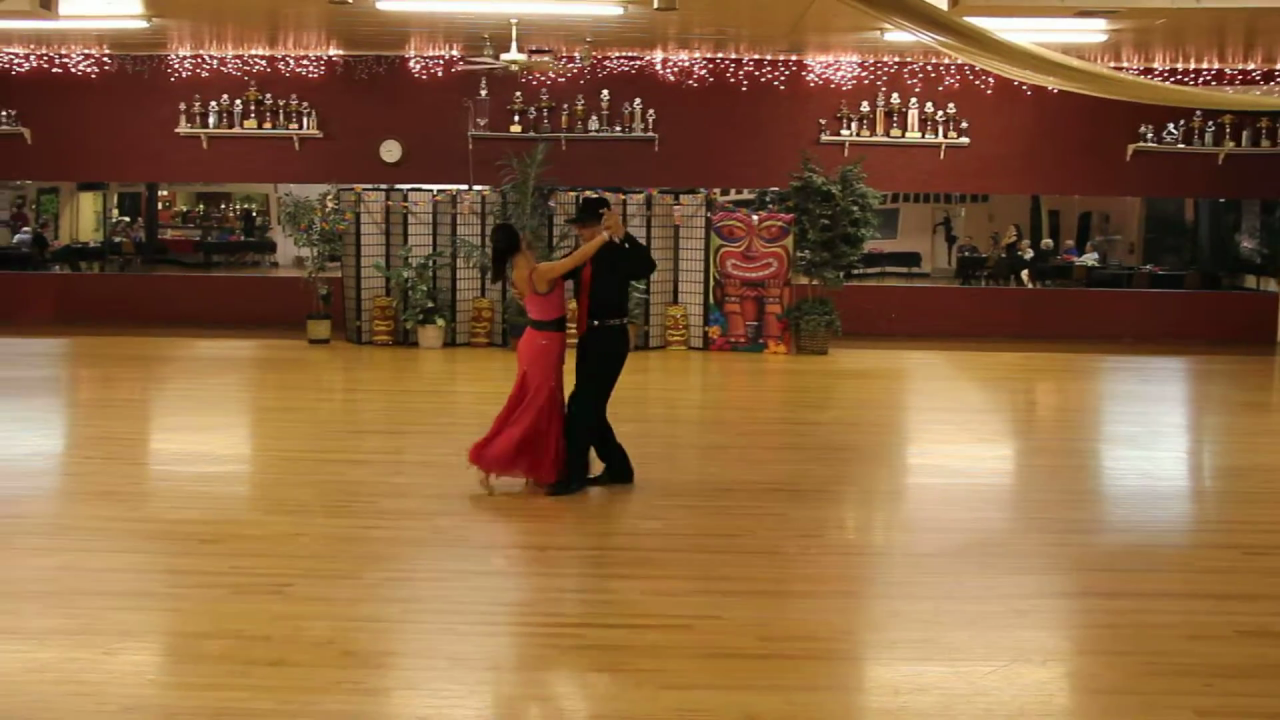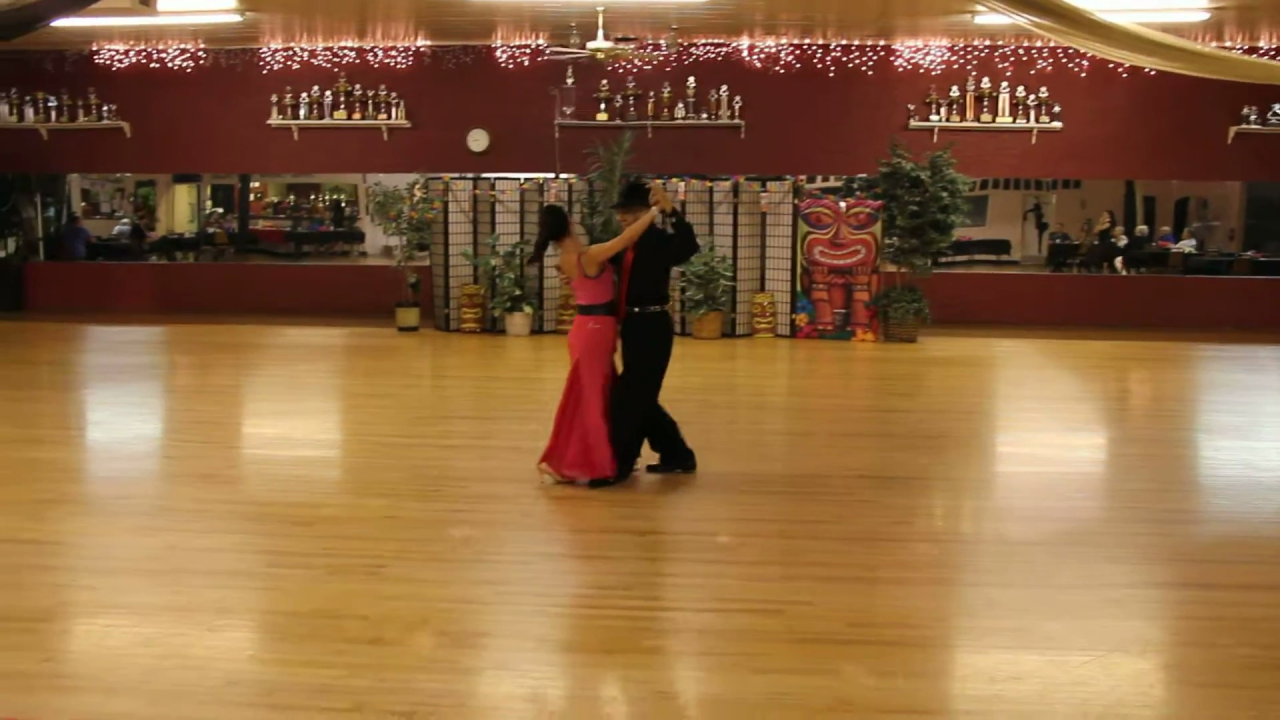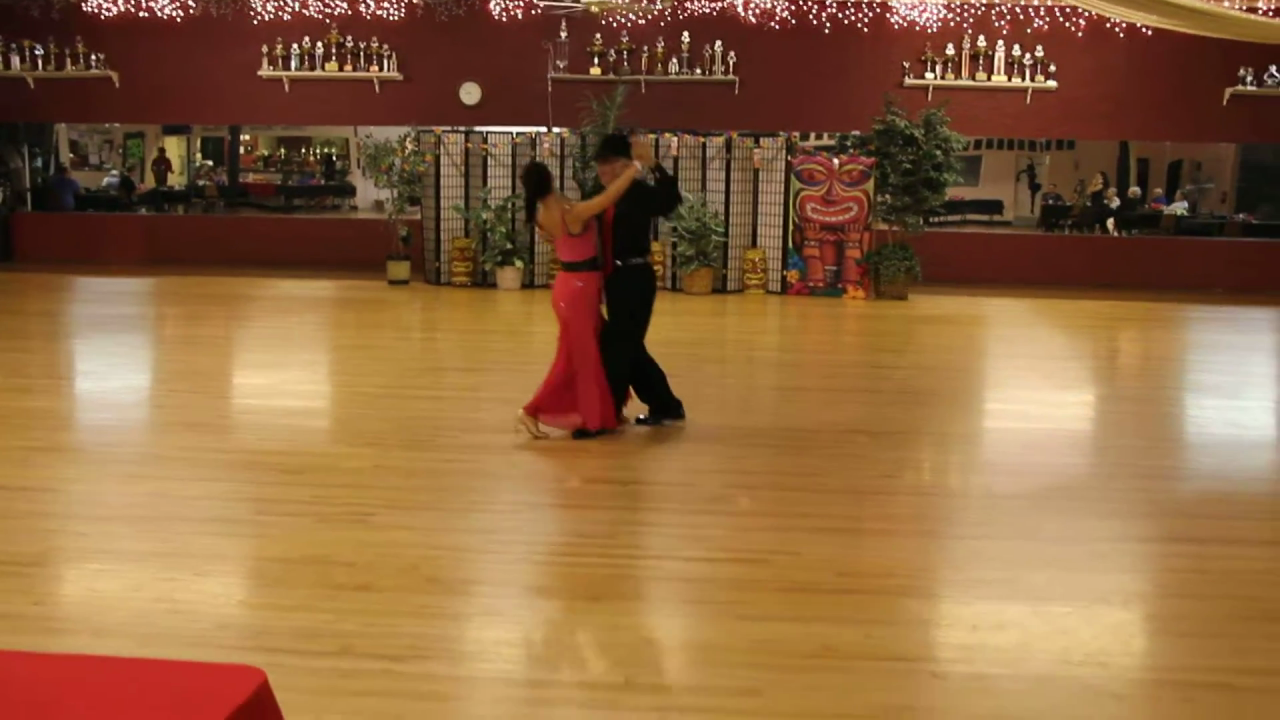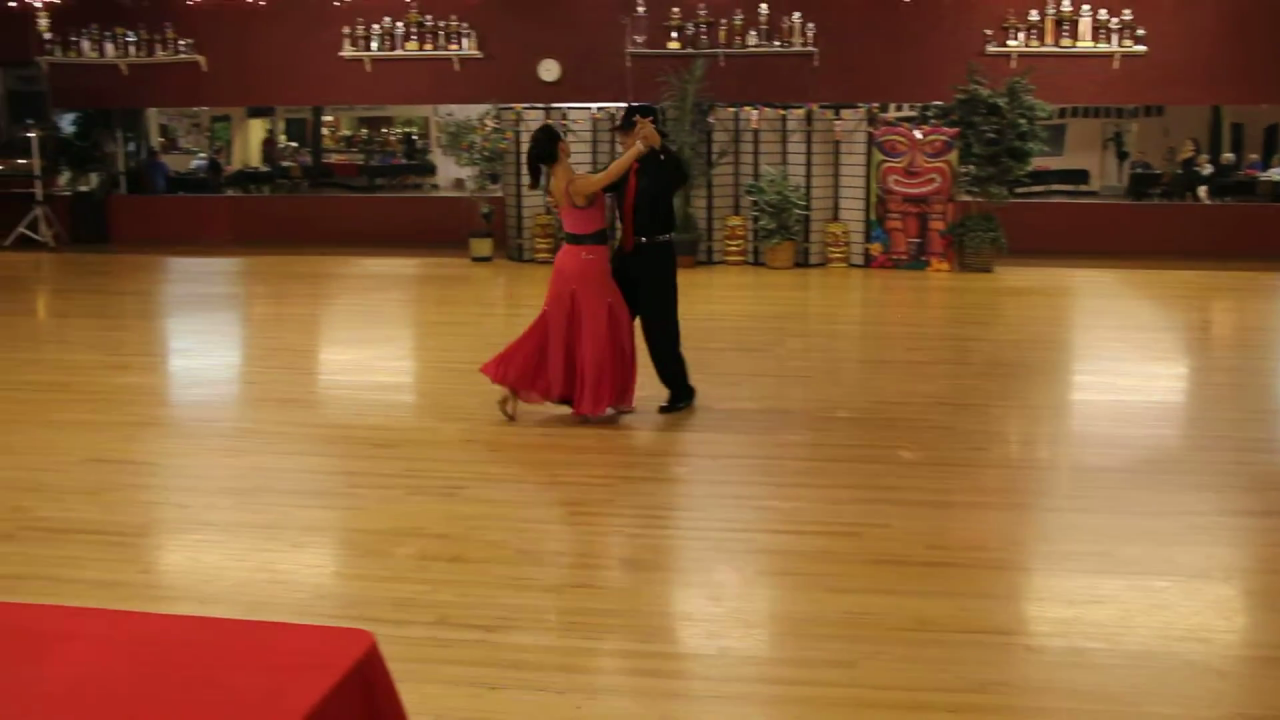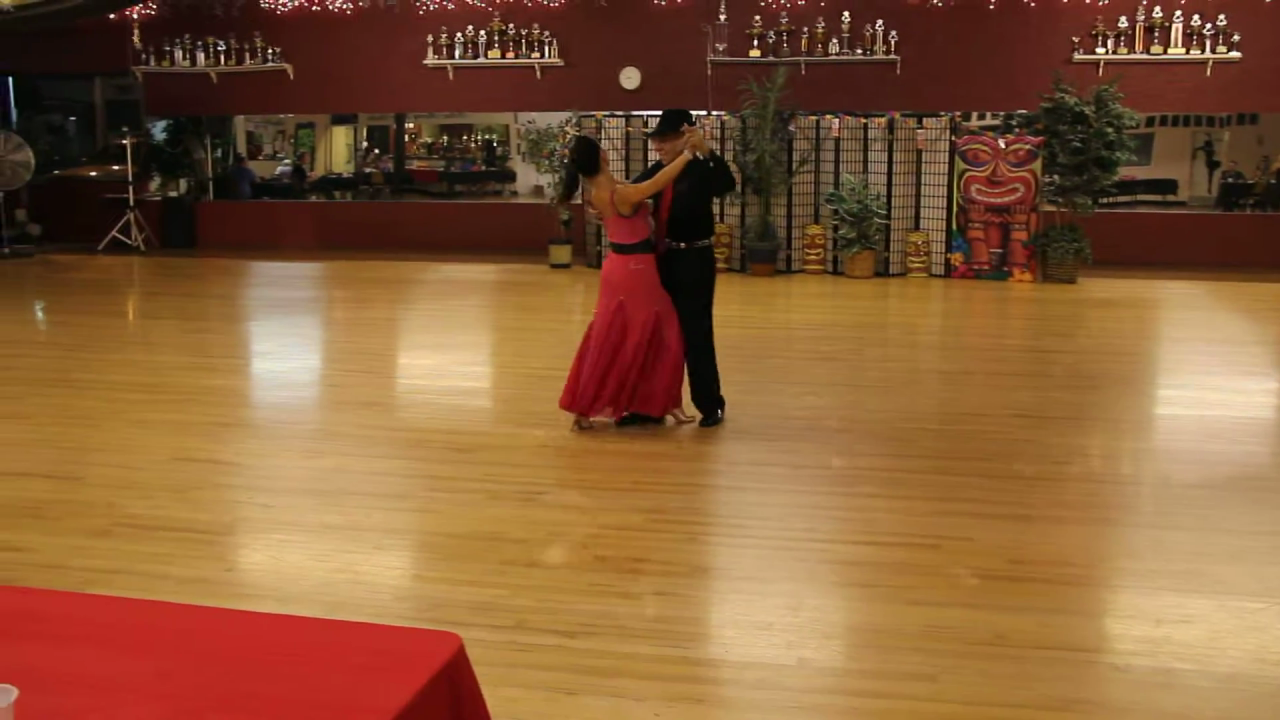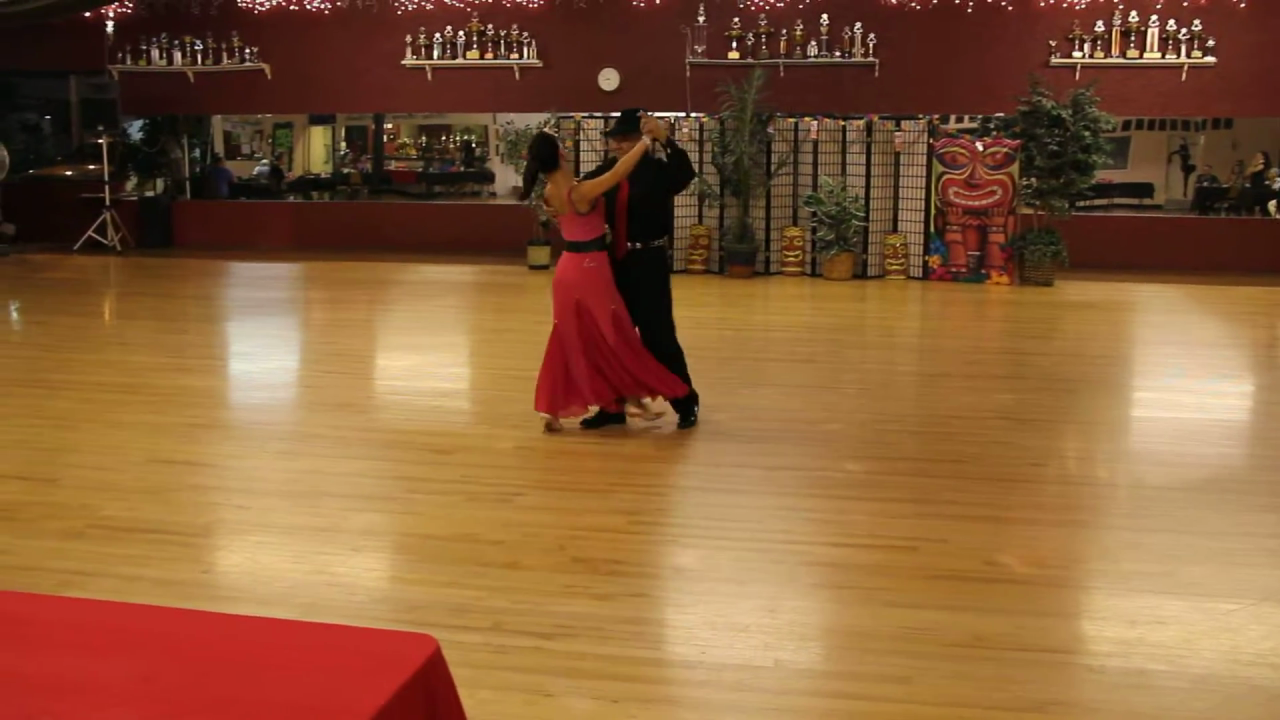
dt=0.7s
person 1, frame 1
left shoulder: (617, 255)
left elbow: (646, 267)
left wrist: (622, 235)
left hip: (610, 338)
right hip: (589, 337)
left knee: (582, 406)
right knee: (590, 407)
left ankle: (575, 475)
right ankle: (617, 468)
person 1, frame 2
left shoulder: (661, 239)
left elbow: (688, 246)
left wrist: (669, 211)
left hip: (652, 325)
right hip: (633, 324)
left knee: (633, 396)
right knee: (639, 395)
left ankle: (619, 466)
right ankle: (677, 455)
person 1, frame 3
left shoulder: (640, 193)
left elbow: (671, 200)
left wrist: (653, 166)
left hip: (635, 277)
right hip: (616, 277)
left knee: (615, 348)
right knee: (628, 347)
right ankle: (665, 405)
person 1, frame 4
left shoulder: (659, 167)
right shoulder: (625, 167)
left elbow: (680, 177)
left wrist: (656, 145)
left hip: (656, 254)
right hip: (627, 252)
left knee: (659, 326)
left ankle: (681, 390)
person 1, frame 5
left shoulder: (700, 171)
right shoulder: (656, 171)
left elbow: (726, 184)
left wrist: (706, 151)
left hip: (695, 260)
right hip: (663, 258)
left knee: (695, 333)
left ankle: (711, 403)
person 1, frame 6
left shoulder: (657, 170)
right shoulder: (610, 168)
left elbow: (685, 174)
left wrist: (664, 139)
left hip: (649, 261)
right hip: (618, 260)
left knee: (657, 334)
left ankle: (686, 401)
right ankle: (613, 406)
person 2, frame 1
left shoulder: (516, 276)
right shoulder: (541, 273)
left elbow: (566, 266)
right elbow: (579, 257)
right wrist: (605, 234)
left hip: (536, 342)
right hip: (544, 345)
left knee: (545, 409)
right knee: (531, 410)
left ankle: (534, 468)
right ankle: (487, 461)
person 2, frame 2
left shoulder: (564, 260)
right shoulder: (590, 256)
right elbow: (628, 237)
right wrist: (654, 212)
left hip: (586, 328)
right hip: (596, 330)
left knee: (599, 396)
right knee: (590, 399)
right ankle: (560, 462)
person 2, frame 3
left shoulder: (542, 216)
right shoulder: (574, 214)
right elbow: (611, 194)
right wrist: (637, 166)
left hip: (567, 284)
right hip: (580, 288)
left knee: (583, 352)
right knee: (581, 354)
left ankle: (589, 415)
person 2, frame 4
left shoulder: (556, 183)
right shoulder: (578, 185)
right elbow: (613, 172)
right wrist: (641, 145)
left hip: (569, 259)
right hip: (589, 262)
left knee: (555, 327)
right knee: (605, 329)
left ankle: (513, 387)
right ankle: (597, 399)
person 2, frame 5
left shoulder: (594, 194)
right shoulder: (623, 194)
right elbow: (660, 181)
right wrist: (688, 153)
left hip: (615, 268)
right hip: (638, 271)
left knee: (605, 340)
right knee: (663, 338)
left ankle: (583, 408)
right ankle: (664, 405)
person 2, frame 6
left shoulder: (551, 192)
right shoulder: (580, 192)
right elbow: (618, 172)
right wrist: (645, 141)
left hip: (568, 269)
right hip: (591, 269)
left knee: (567, 340)
right knee: (613, 336)
left ankle: (551, 410)
right ankle: (631, 398)
